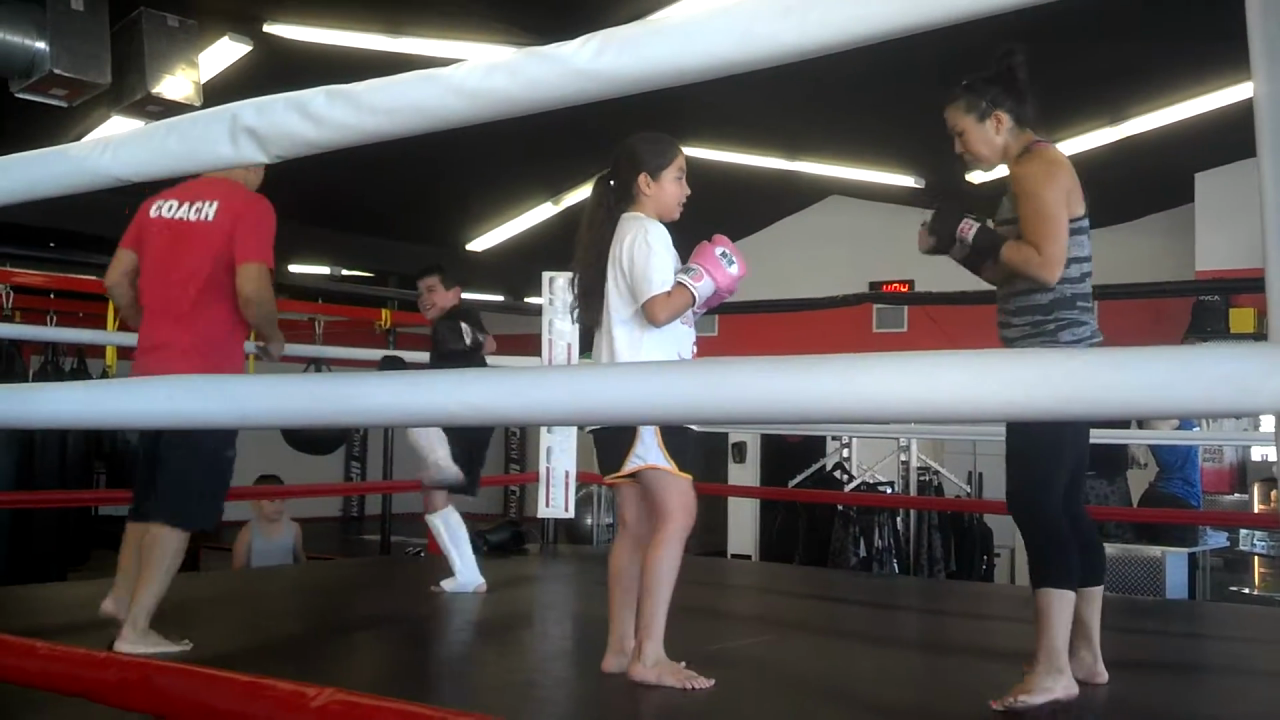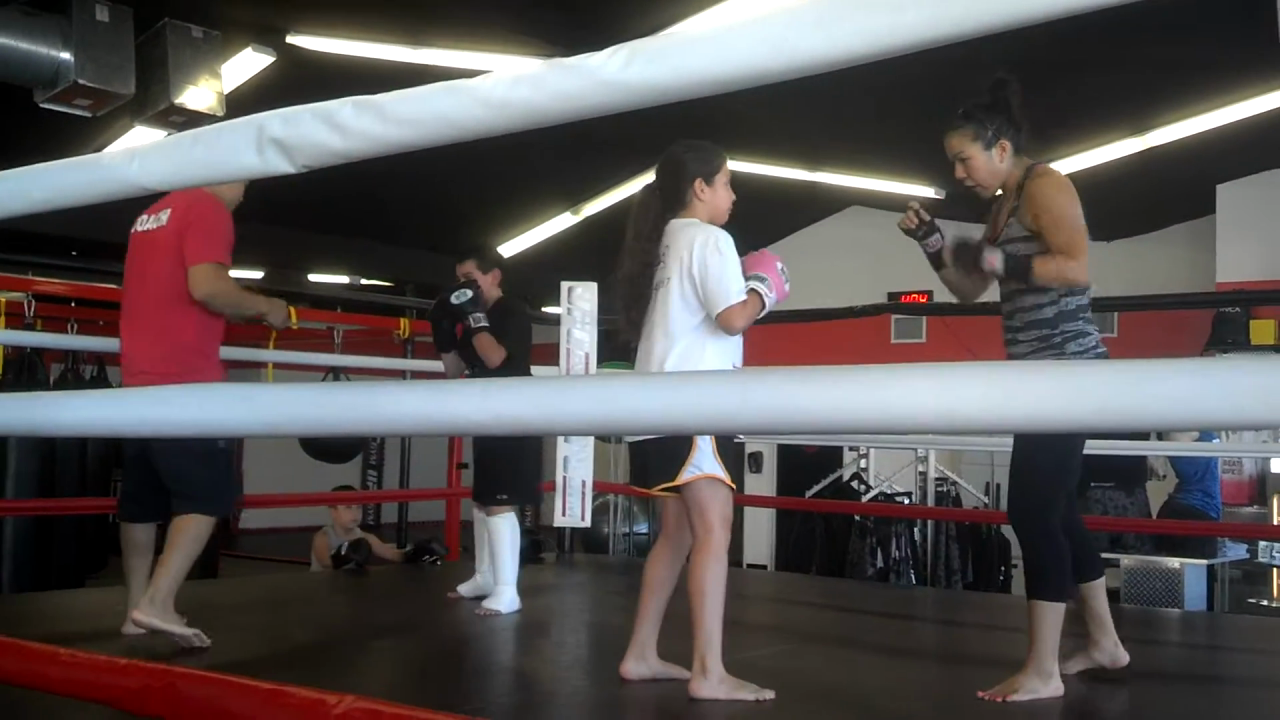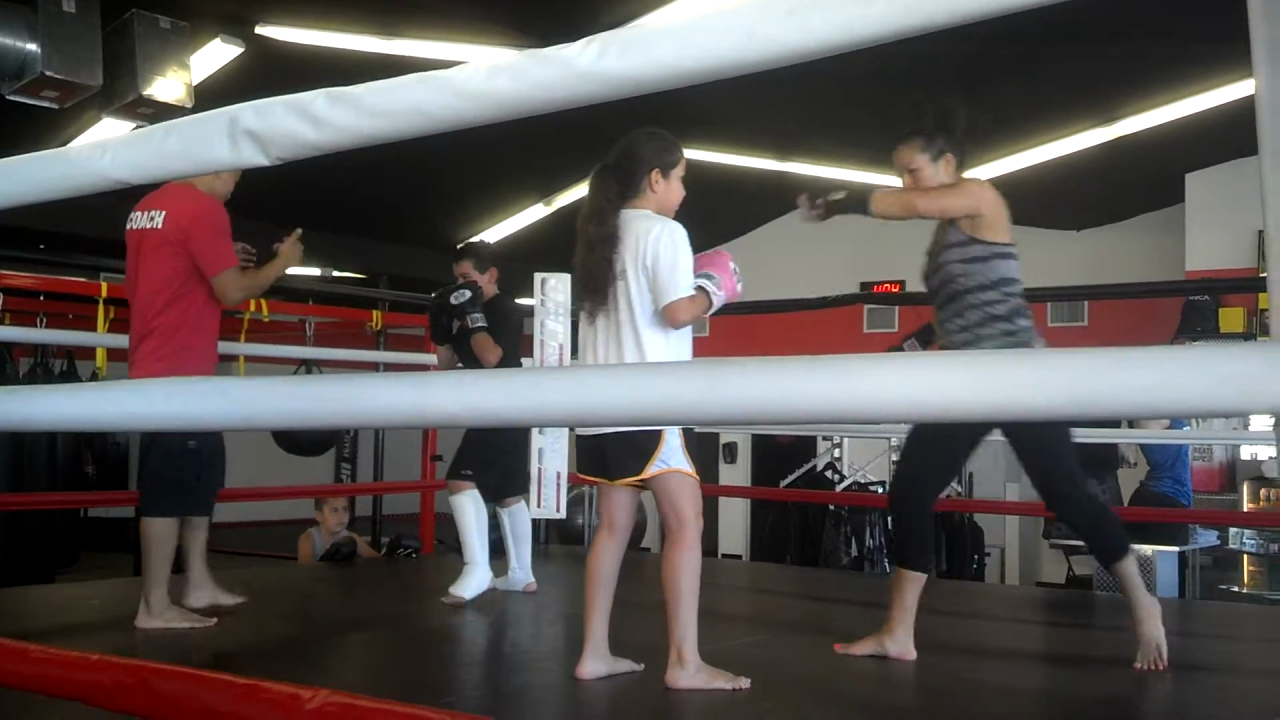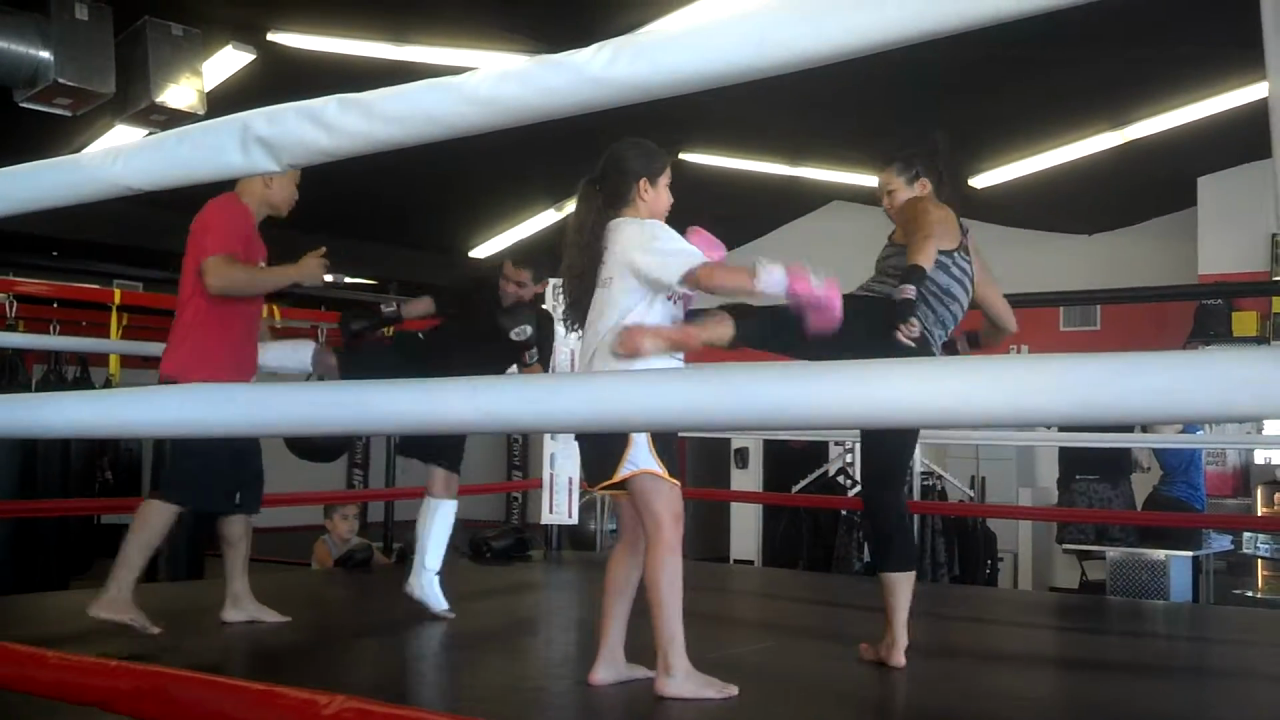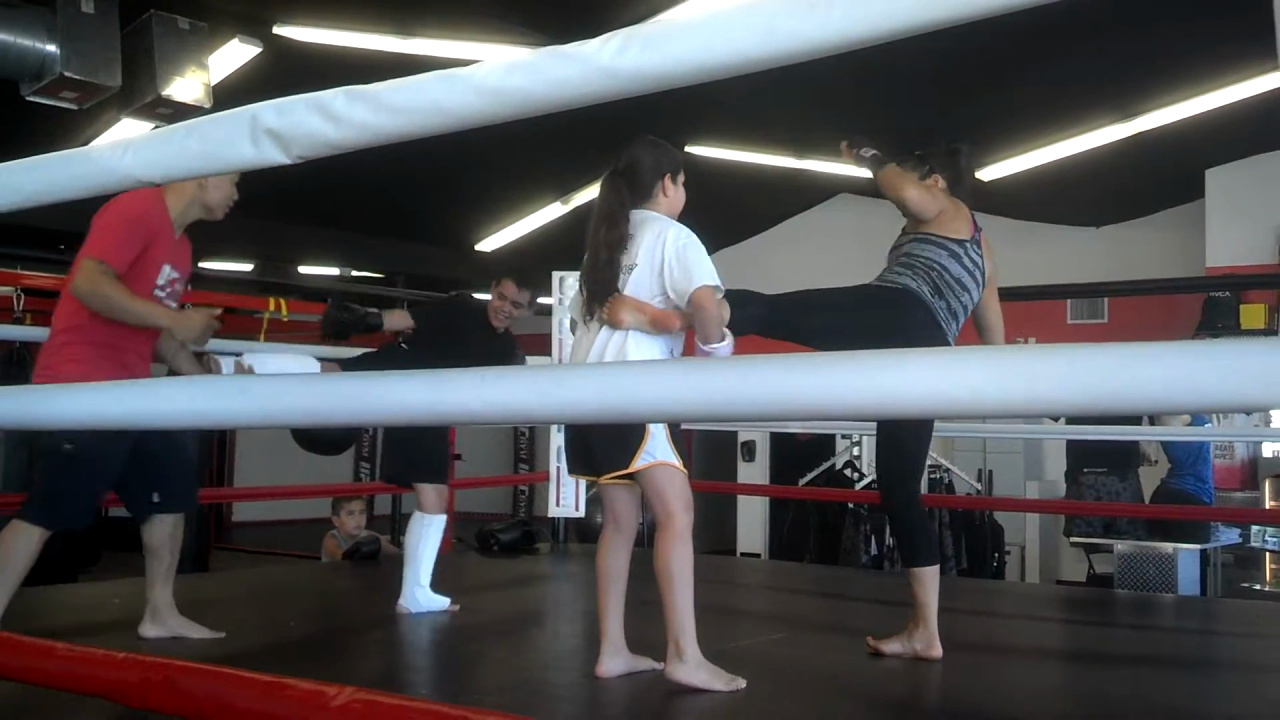
dt=0.7s
person 1, frame 1
left shoulder: (1036, 166)
right shoulder: (1038, 169)
left elbow: (1046, 267)
left wrist: (973, 231)
right wrist: (958, 247)
right hip: (1065, 359)
left knee: (1034, 503)
right knee: (1064, 504)
left ankle: (1053, 671)
right ankle: (1086, 653)
person 1, frame 2
left shoulder: (1045, 187)
right shoulder: (1003, 209)
left elbow: (1075, 267)
right elbow: (967, 291)
left wrist: (989, 258)
right wrist: (928, 239)
left knee: (1032, 512)
right knee: (1054, 511)
left ankle: (1042, 671)
right ankle: (1104, 642)
person 1, frame 3
left shoulder: (979, 197)
right shoulder: (943, 232)
left elbow: (899, 204)
left wrist: (835, 202)
left knee: (1064, 493)
right knee: (908, 493)
left ankle: (1143, 605)
right ankle: (897, 634)
person 1, frame 4
left shoulder: (926, 211)
right shoulder: (970, 254)
left elbow: (923, 245)
right elbow: (1006, 323)
left wrist: (907, 299)
right wrist: (966, 342)
left hip: (874, 323)
right hip: (911, 361)
left knee: (758, 322)
right knee: (885, 496)
left ankle: (669, 337)
right ankle: (894, 639)
person 1, frame 5
left shoulder: (941, 206)
right shoulder: (982, 253)
left elbow: (904, 191)
right elbow: (995, 343)
left wrist: (871, 156)
left hip: (891, 315)
right hip: (926, 348)
left knee: (764, 310)
right knee: (901, 491)
left ankle: (660, 316)
right ankle: (925, 633)
person 2, frame 1
left shoulder: (627, 232)
right shoulder: (646, 232)
right elbow: (659, 310)
left wrist: (704, 291)
right wrist: (705, 276)
right hip: (642, 401)
left knee: (638, 523)
right knee: (676, 516)
left ankle: (622, 647)
right ankle: (650, 655)
person 2, frame 2
left shoulder: (660, 244)
right shoulder: (709, 239)
right elbow: (733, 318)
left wrist: (744, 289)
right wrist: (765, 287)
left knee: (675, 535)
right knee: (712, 531)
left ankle: (641, 653)
right ankle: (709, 672)
person 2, frame 3
left shoulder: (603, 237)
right shoulder: (664, 232)
right elbow: (676, 313)
left wrist: (694, 286)
right wrist: (715, 286)
left knee: (614, 525)
right knee: (685, 525)
left ankle: (595, 652)
right ankle: (685, 661)
person 2, frame 4
left shoulder: (608, 240)
right shoulder: (645, 237)
right elbow: (709, 275)
left wrist: (688, 269)
right wrist: (788, 280)
left knee: (637, 533)
right knee: (666, 526)
left ankle: (608, 658)
right ankle: (675, 668)
person 2, frame 5
left shoulder: (605, 239)
right shoulder: (671, 233)
right elbow: (705, 303)
right wrist: (717, 349)
left knee: (621, 521)
right knee: (676, 515)
left ankle: (612, 651)
right ankle: (685, 654)
person 3, frame 1
left shoulder: (158, 201)
right shoulder: (250, 207)
left elbow: (116, 280)
right elbow: (252, 290)
right wrist: (271, 336)
left hip: (150, 370)
right hip: (205, 374)
left knee: (152, 496)
right knee: (182, 507)
left ankle: (121, 597)
right ankle: (135, 629)
person 3, frame 2
left shoulder: (150, 215)
right shoulder: (208, 210)
right elbow: (205, 286)
left wrist: (239, 302)
right wrist: (263, 307)
left hip: (139, 381)
right hip: (185, 381)
left knee: (141, 502)
right knee: (204, 498)
left ankle: (138, 606)
right ankle: (155, 603)
person 3, frame 3
left shoulder: (145, 208)
right shoulder: (203, 210)
right elbow: (233, 292)
left wrist: (221, 261)
right wrist: (282, 263)
left hip: (154, 369)
right hip: (180, 374)
left knee: (193, 479)
right knee: (171, 489)
left ankle: (198, 583)
right ankle: (155, 606)
person 3, frame 4
left shoulder: (243, 226)
right shoulder: (225, 212)
right elbow: (219, 279)
right wrist: (297, 272)
left hip: (225, 382)
right hip: (198, 380)
left knee: (239, 493)
right knee: (178, 488)
left ankle: (238, 599)
right ankle: (115, 594)
person 3, frame 5
left shoulder: (179, 245)
right shoulder: (136, 210)
right elbow: (87, 283)
left wrist: (208, 379)
right wrist: (174, 319)
right hip: (80, 383)
left knee: (171, 486)
right knee: (50, 507)
left ankle: (160, 613)
person 4, frame 1
left shoulder: (459, 319)
right shoulder: (444, 331)
left elbow: (490, 345)
left wrist: (473, 340)
right knee: (434, 501)
left ankle: (443, 465)
right ankle: (469, 577)
person 4, frame 2
left shoulder: (513, 312)
right shoulder: (481, 316)
left elbow: (494, 358)
right elbow: (455, 370)
left wrist: (473, 315)
right wrist: (443, 331)
left knee: (498, 503)
right knee: (483, 502)
left ankle: (506, 592)
right ankle: (485, 577)
person 4, frame 3
left shoulder: (505, 311)
right shoulder: (474, 315)
left elbow: (491, 357)
right elbow: (447, 364)
left wrist: (473, 314)
right wrist: (441, 326)
left knee: (461, 483)
right knee: (509, 495)
left ankle: (477, 570)
right ankle: (521, 574)
person 4, frame 4
left shoulder: (541, 325)
right shoulder: (484, 292)
right elbow: (433, 303)
left wrist: (527, 342)
right wrist: (387, 314)
right hip: (415, 360)
left knee: (444, 484)
right knee: (327, 362)
left ankle: (425, 579)
person 4, frame 5
left shoulder: (505, 351)
right shoulder: (461, 309)
right elbow: (407, 319)
right wrist: (367, 319)
right hip: (392, 373)
left knee: (434, 497)
right knee: (327, 375)
left ankle: (415, 593)
